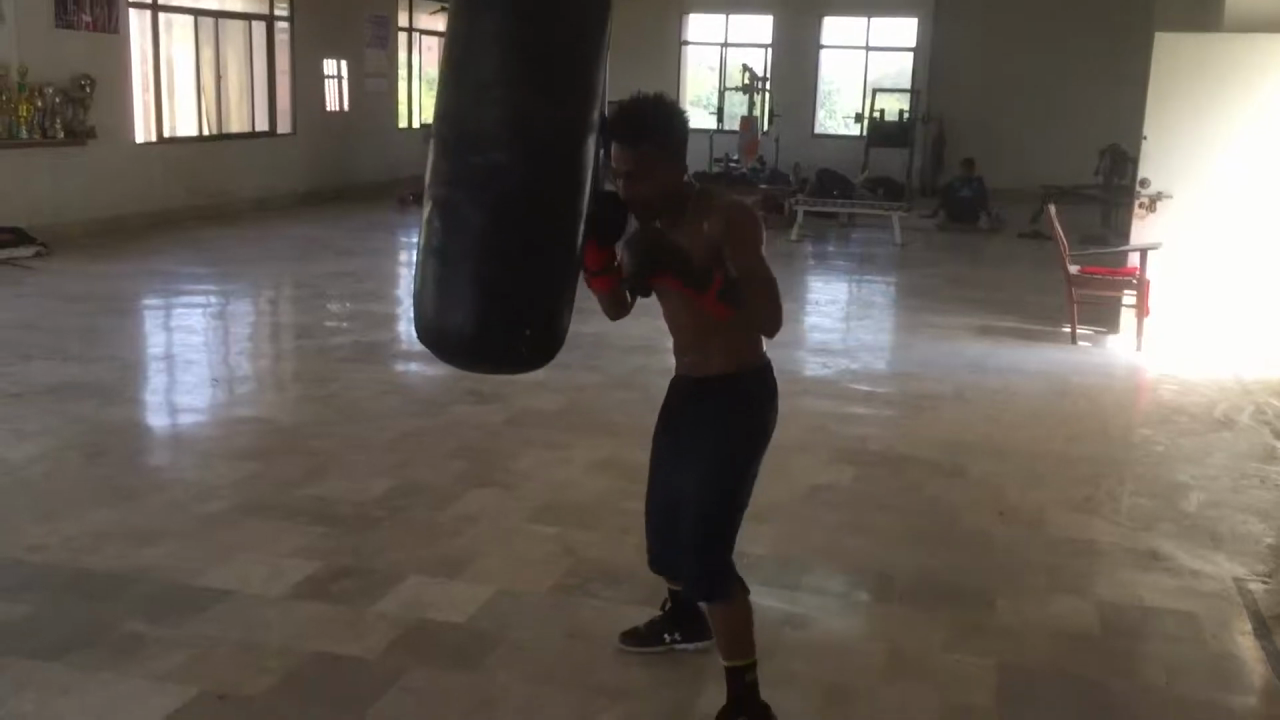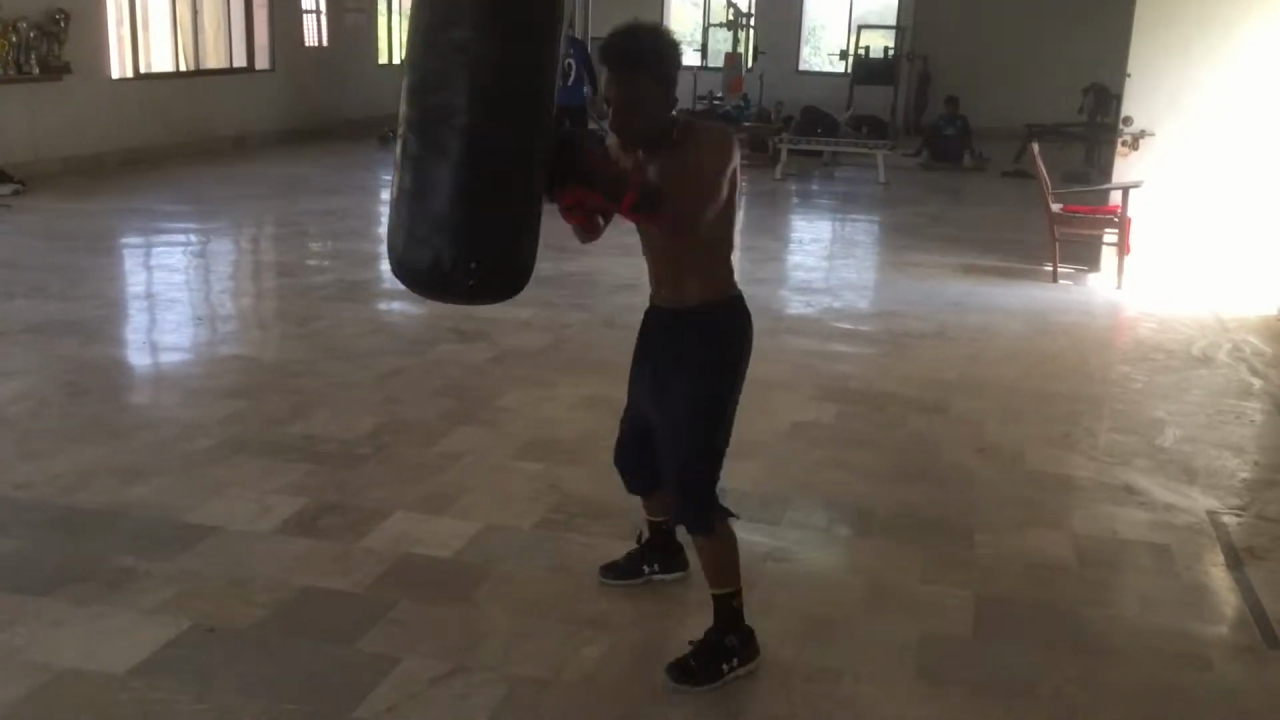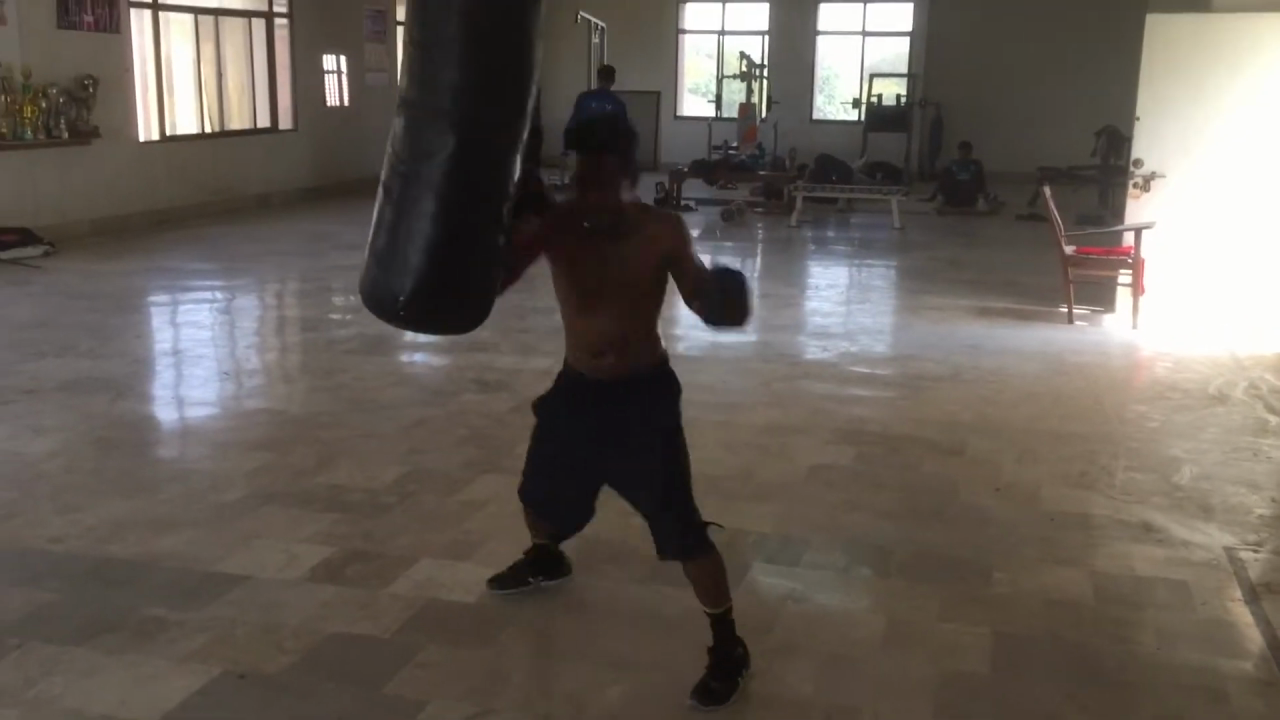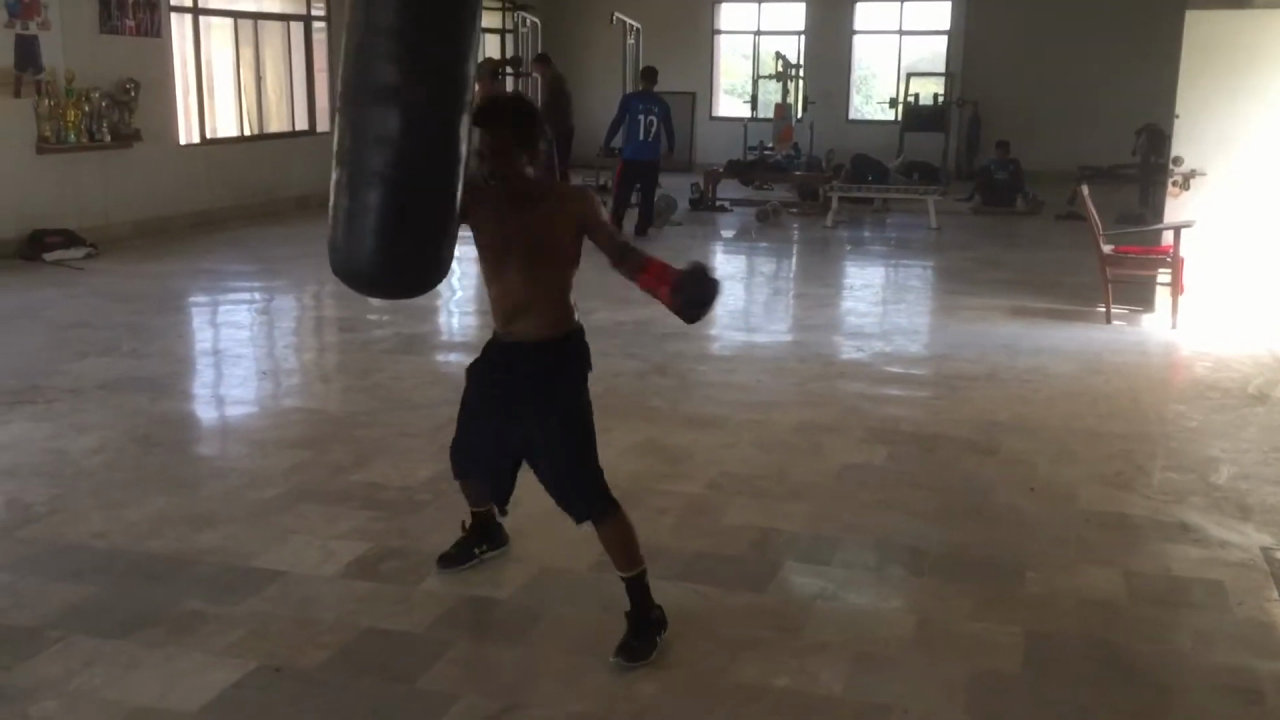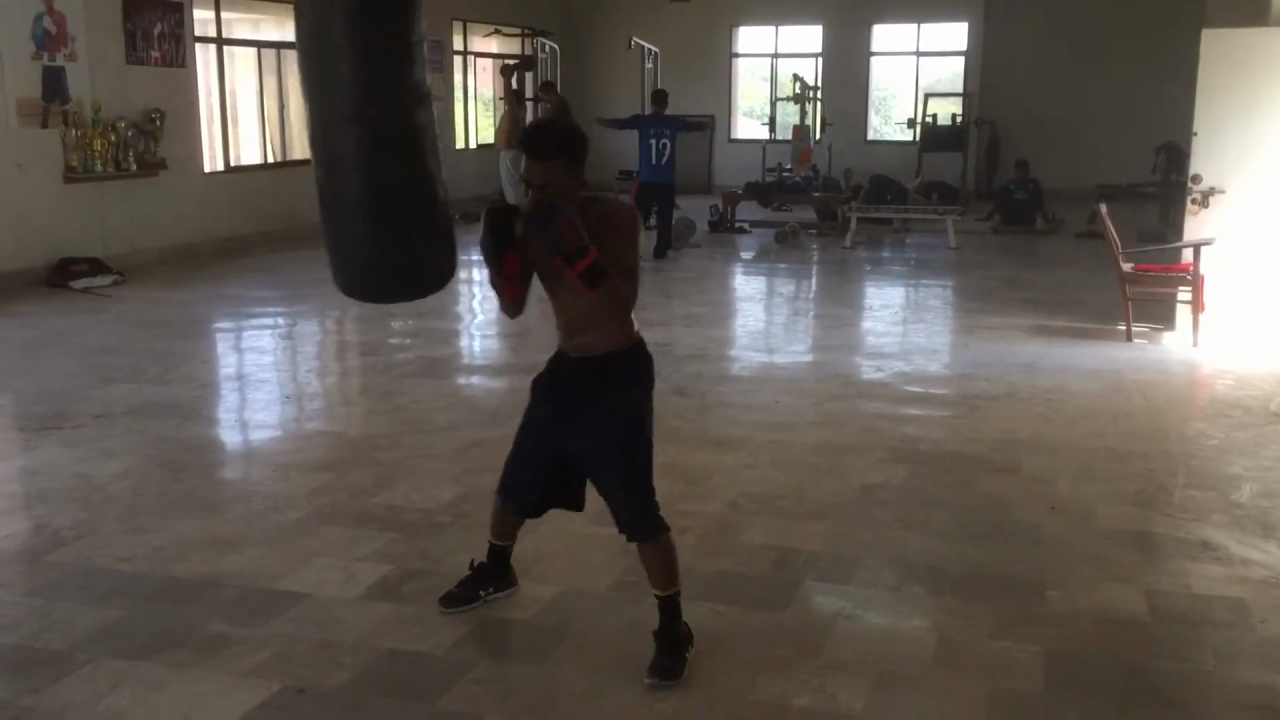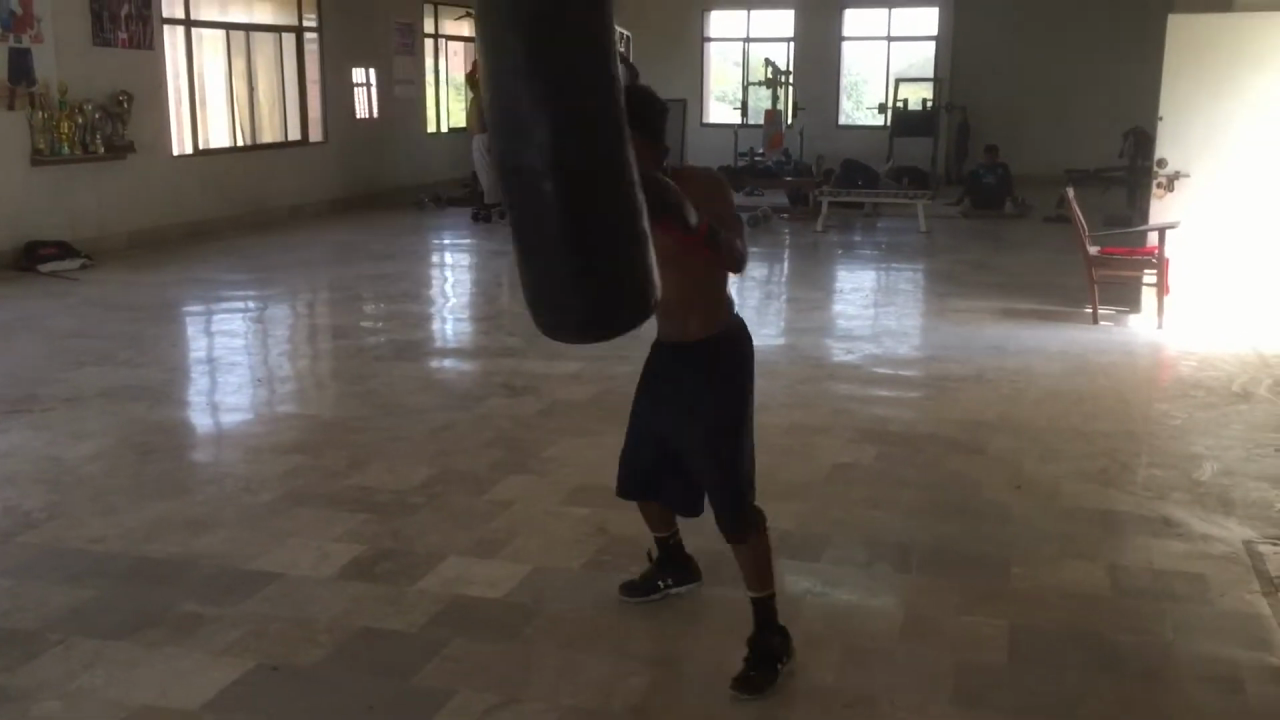
dt=0.7s
person 1, frame 1
left shoulder: (728, 218)
right shoulder: (648, 219)
left elbow: (768, 319)
right elbow: (615, 309)
left wrist: (687, 269)
right wrist: (598, 244)
left hip: (740, 394)
right hip: (687, 387)
left knee: (707, 547)
right knee: (669, 515)
right ankle: (683, 617)
person 1, frame 2
left shoulder: (711, 145)
right shoulder: (623, 145)
left elbow: (686, 224)
right elbow: (588, 233)
left wrist: (611, 182)
right wrist: (573, 184)
left hip: (713, 328)
right hip: (662, 320)
left knee: (692, 482)
right knee: (641, 450)
left ankle: (732, 635)
right ankle: (661, 547)
person 1, frame 3
left shoulder: (661, 229)
right shoulder: (552, 222)
left elbow: (706, 304)
left wrist: (722, 289)
right wrist: (511, 228)
left hip: (647, 390)
right hip: (578, 389)
left knee: (678, 526)
right knee: (543, 494)
left ankle: (728, 649)
right ankle: (544, 559)
person 1, frame 4
left shoulder: (570, 203)
right shoulder: (476, 195)
left elbow: (624, 255)
left wrist: (674, 286)
left hip: (555, 357)
right hip: (502, 353)
left knee: (584, 492)
right knee: (473, 457)
left ankle: (645, 610)
right ankle: (485, 529)
person 1, frame 5
left shoulder: (616, 218)
right shoulder: (526, 222)
left elbow: (622, 304)
right elbow: (511, 308)
left wrist: (574, 247)
right wrist: (504, 252)
left hip: (620, 371)
right hip: (566, 367)
left knee: (637, 507)
right knee: (518, 481)
left ankle: (673, 629)
right ankle: (495, 571)
person 1, frame 6
left shoulder: (702, 188)
left elbow: (733, 259)
left wrist: (677, 216)
left hip: (720, 356)
right hip: (668, 353)
left knee: (733, 500)
right knee: (642, 471)
left ankle: (768, 634)
right ankle: (673, 563)
